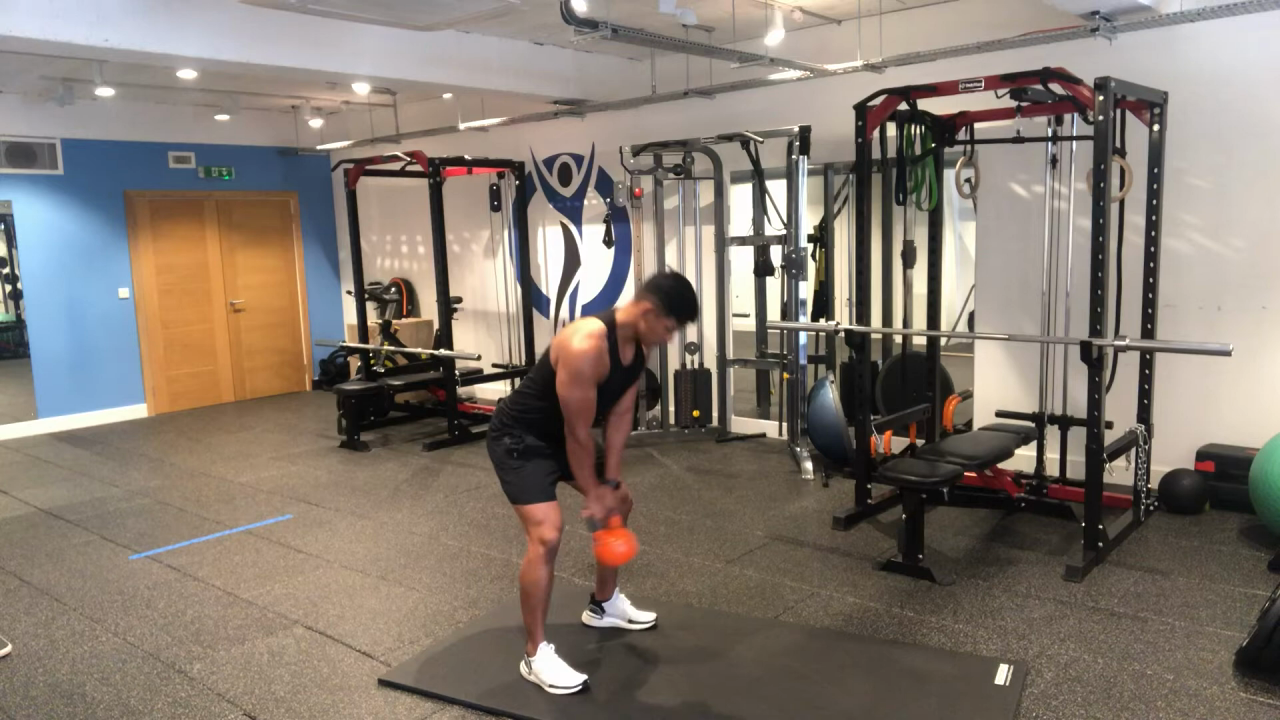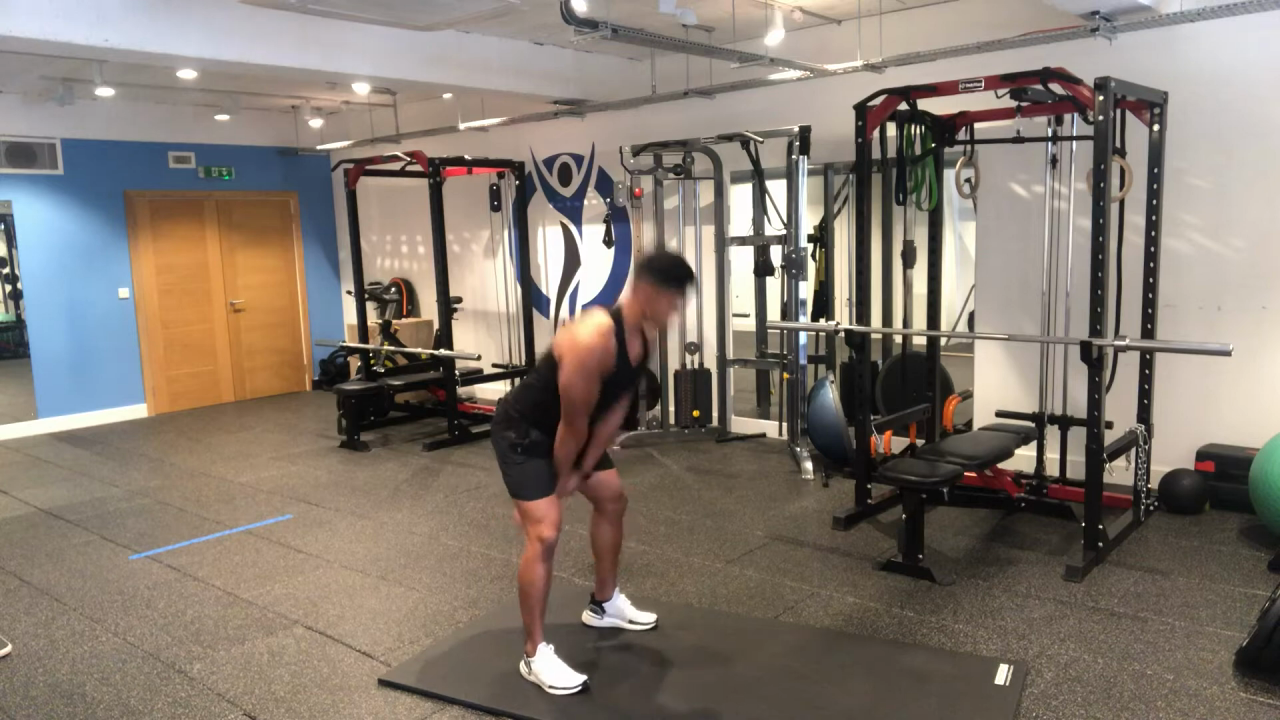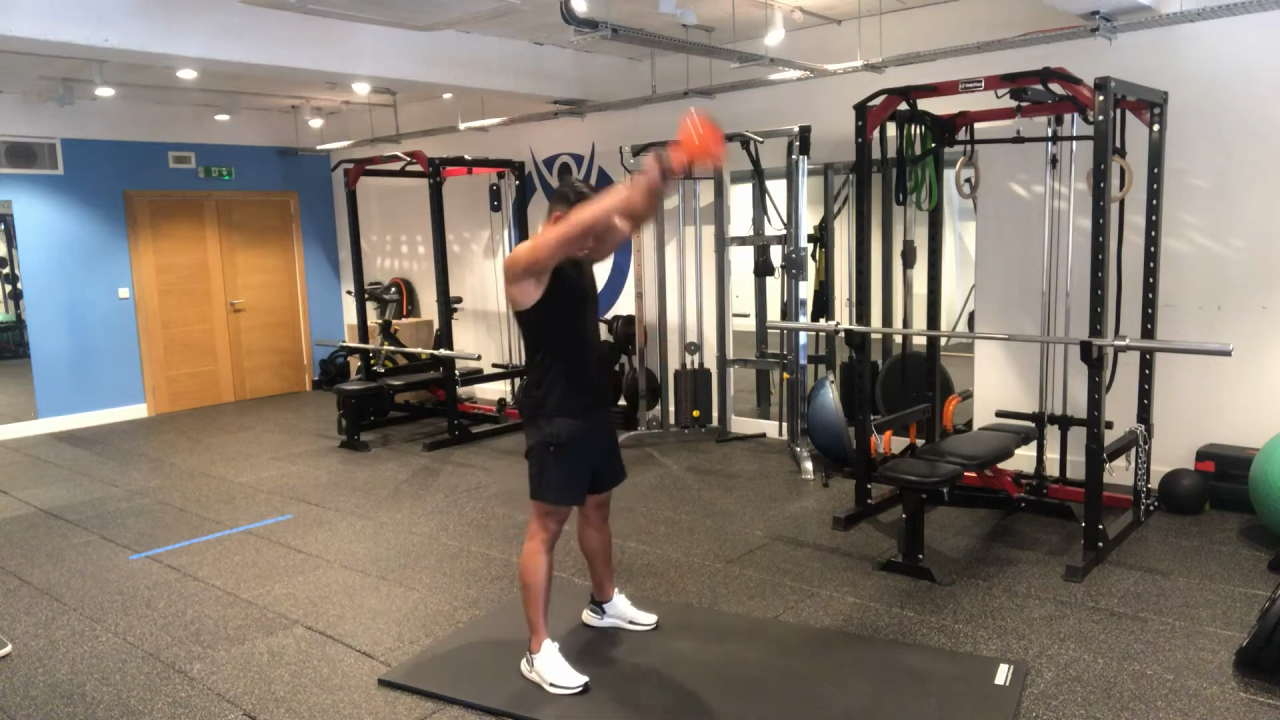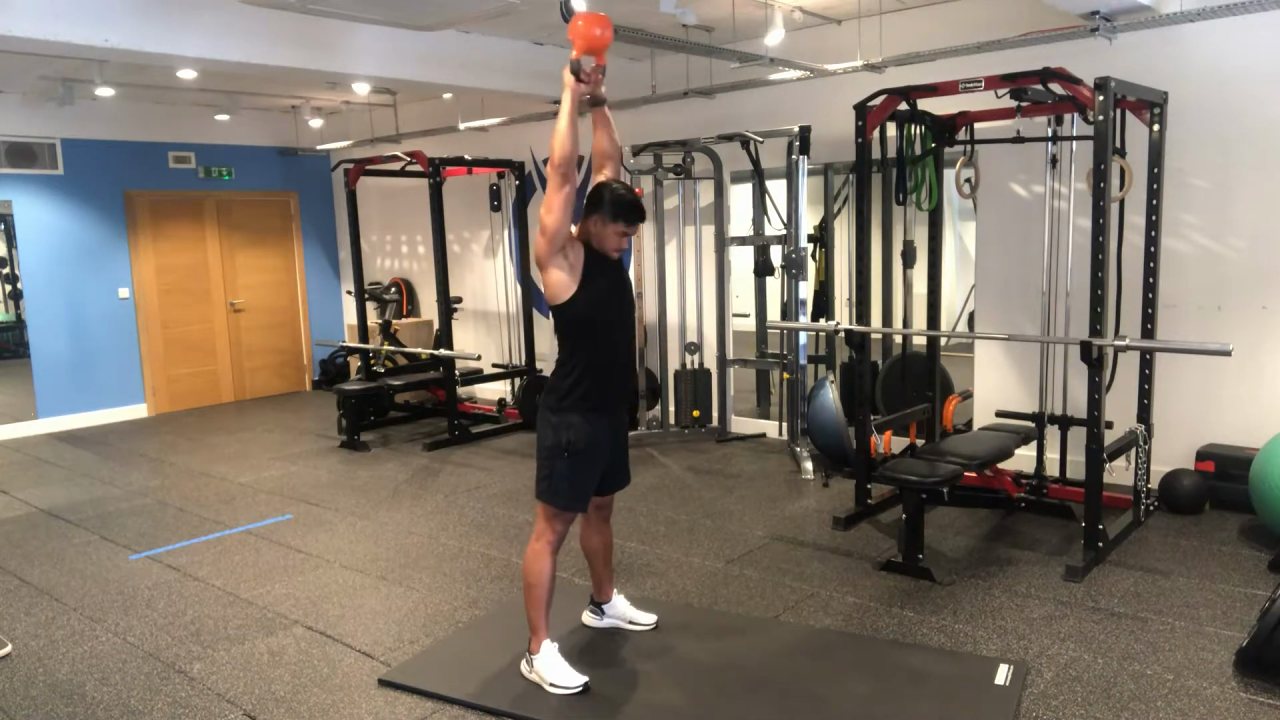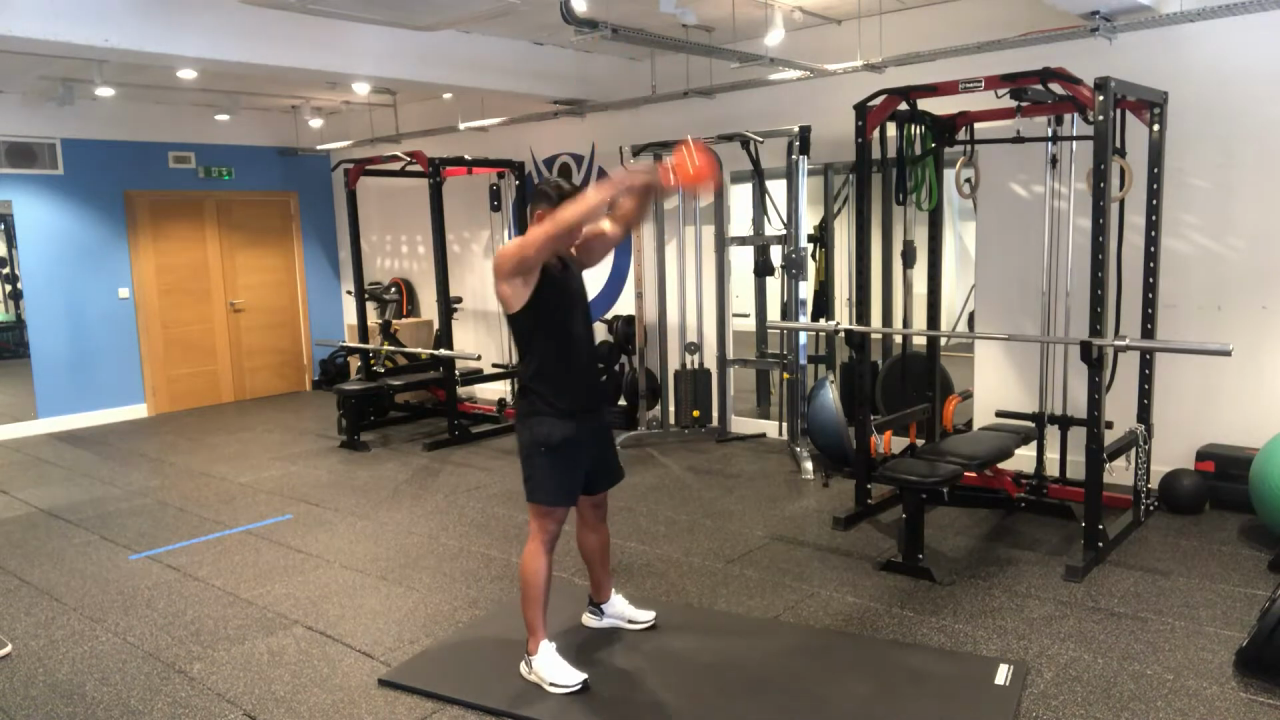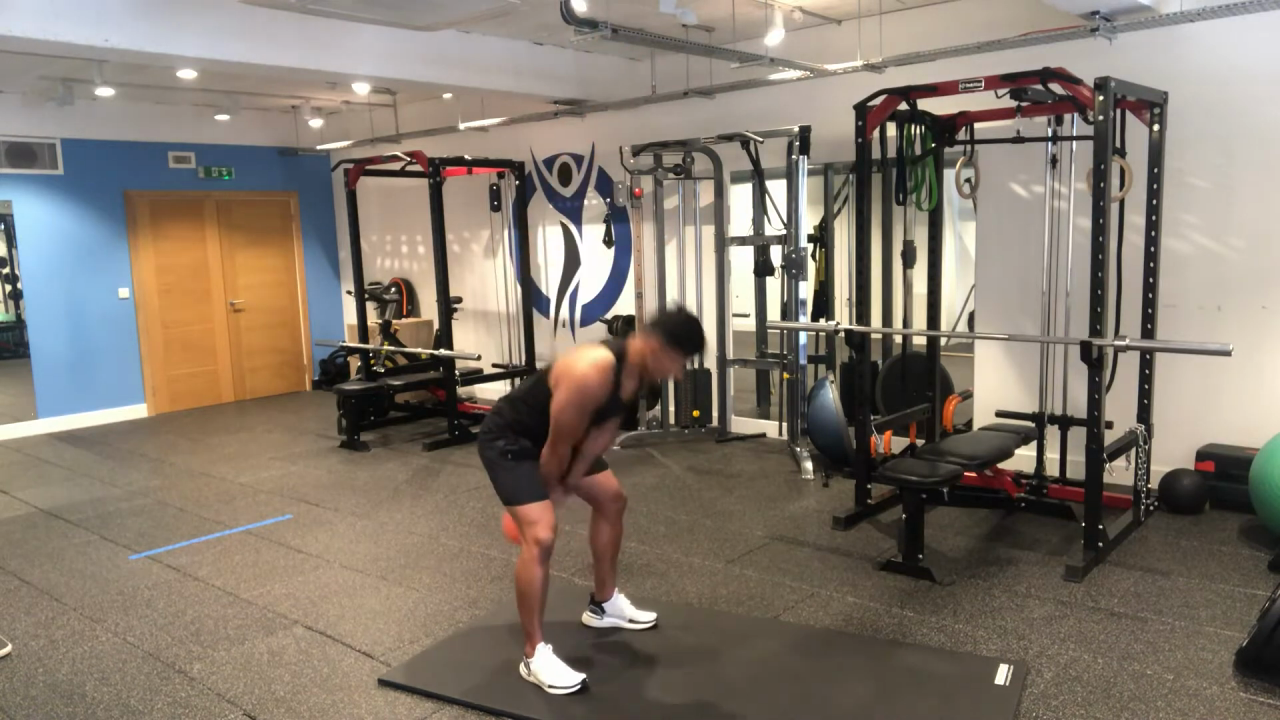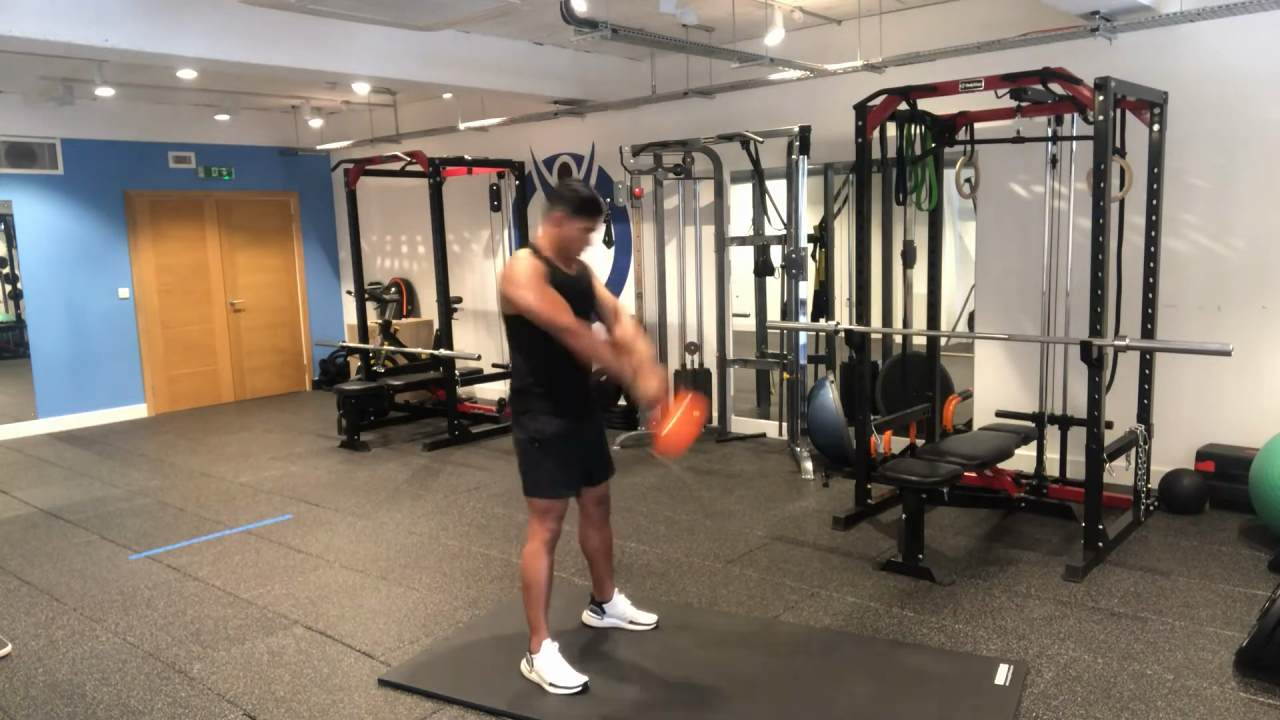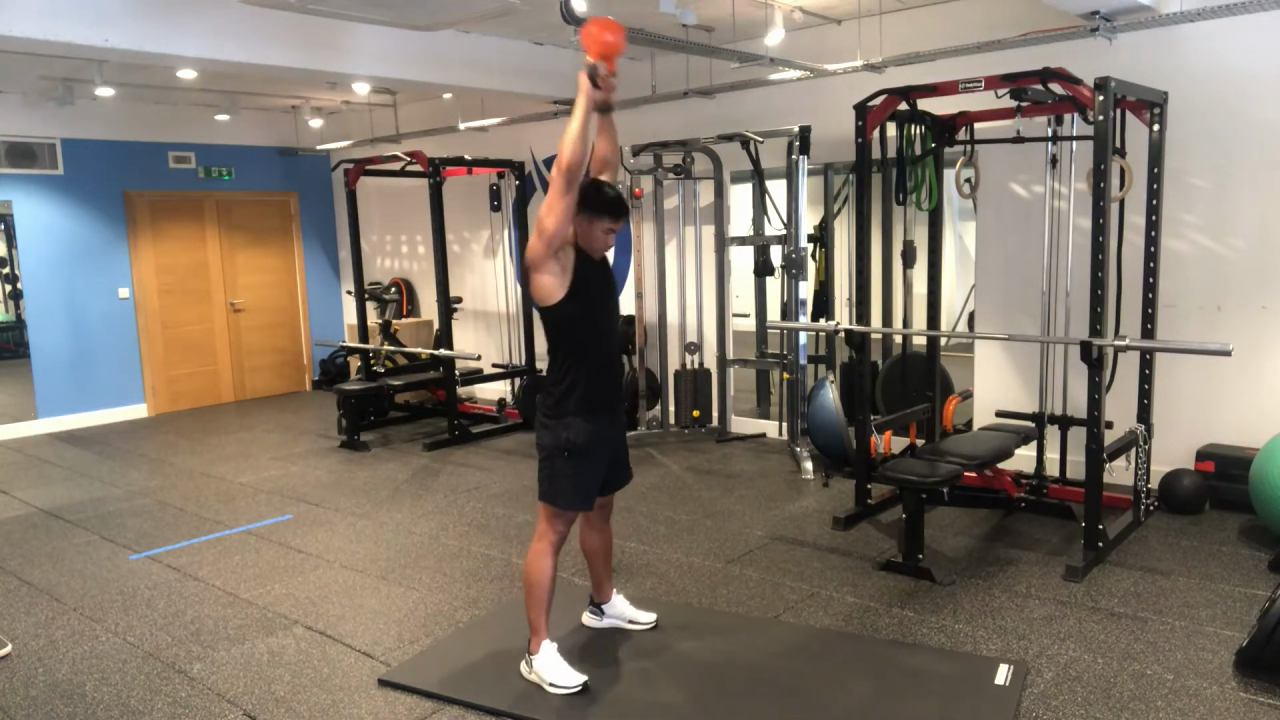
dt=0.5s
person 1, frame 1
left shoulder: (637, 344)
right shoulder: (587, 346)
left elbow: (620, 415)
right elbow: (578, 431)
left wrist: (612, 479)
right wrist: (592, 494)
left hip: (564, 433)
right hip: (520, 437)
left knee: (619, 502)
right knee: (547, 534)
left ankle: (604, 603)
right ankle: (535, 654)
person 1, frame 2
left shoulder: (640, 338)
right shoulder: (592, 340)
left elbow: (613, 413)
right elbow: (572, 424)
left wrist: (582, 471)
right wrist: (562, 476)
left hip: (567, 429)
right hip: (523, 432)
left knee: (612, 500)
right knee: (544, 532)
left ankle: (605, 603)
right ankle: (535, 653)
person 1, frame 3
left shoulder: (576, 259)
right shoulder: (525, 263)
left elbow: (629, 219)
right elbow: (581, 222)
left wrist: (659, 182)
right wrist: (642, 179)
left hip: (595, 408)
right hip: (554, 418)
left knee: (597, 510)
right knee: (547, 527)
left ankle: (604, 602)
right ankle: (538, 653)
person 1, frame 4
left shoulder: (608, 252)
right shoulder: (561, 256)
left elbow: (608, 163)
right elbow: (562, 173)
left wrist: (597, 103)
right wrist: (570, 98)
left hip: (610, 412)
right hip: (572, 417)
left knee: (599, 512)
right knee: (553, 527)
left ankle: (603, 603)
right ankle: (538, 652)
person 1, frame 5
left shoulder: (567, 255)
right shoulder: (514, 262)
left elbow: (615, 225)
right elbow: (568, 223)
left wrist: (645, 189)
right wrist: (622, 180)
left hip: (588, 408)
right hip: (546, 418)
left knee: (595, 509)
right knee: (545, 528)
left ankle: (602, 603)
right ankle: (536, 652)
person 1, frame 6
left shoulder: (640, 372)
right shoulder: (591, 373)
left elbow: (604, 431)
right elbow: (556, 447)
left wrist: (568, 483)
right wrist: (549, 494)
right hip: (509, 439)
left knee: (612, 498)
right knee: (541, 535)
left ankle: (604, 602)
right ankle: (535, 656)
person 1, frame 7
left shoulder: (579, 270)
right shoulder: (523, 272)
left elbow: (619, 323)
right elbow: (573, 335)
left wrist: (651, 370)
right wrist: (635, 379)
left hip: (583, 408)
right hip: (541, 416)
left knee: (597, 503)
right knee: (546, 526)
left ankle: (604, 603)
right ankle: (538, 652)
person 1, frame 8
left shoulder: (593, 255)
right shoulder: (550, 258)
left elbow: (603, 170)
right elbow: (566, 176)
left wrist: (606, 107)
right wrist: (586, 101)
left hip: (606, 412)
right hip: (568, 420)
left knee: (599, 513)
right knee: (553, 529)
left ankle: (603, 604)
right ankle: (537, 651)
